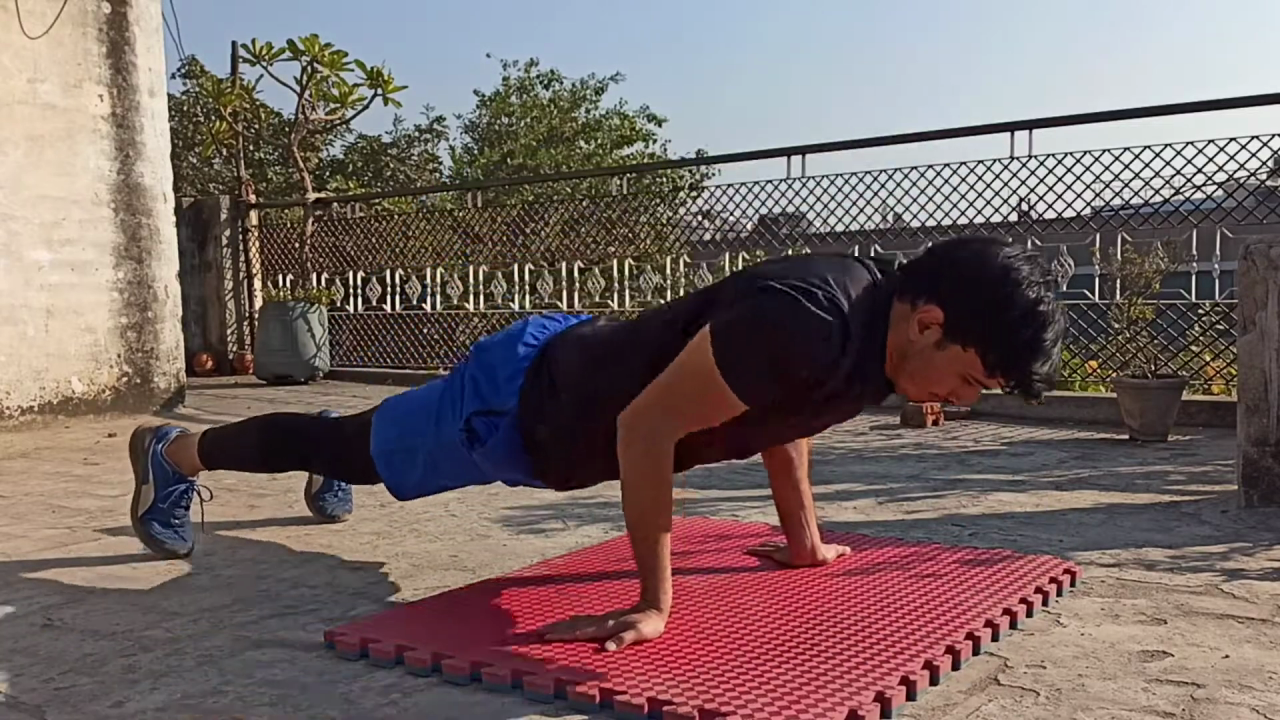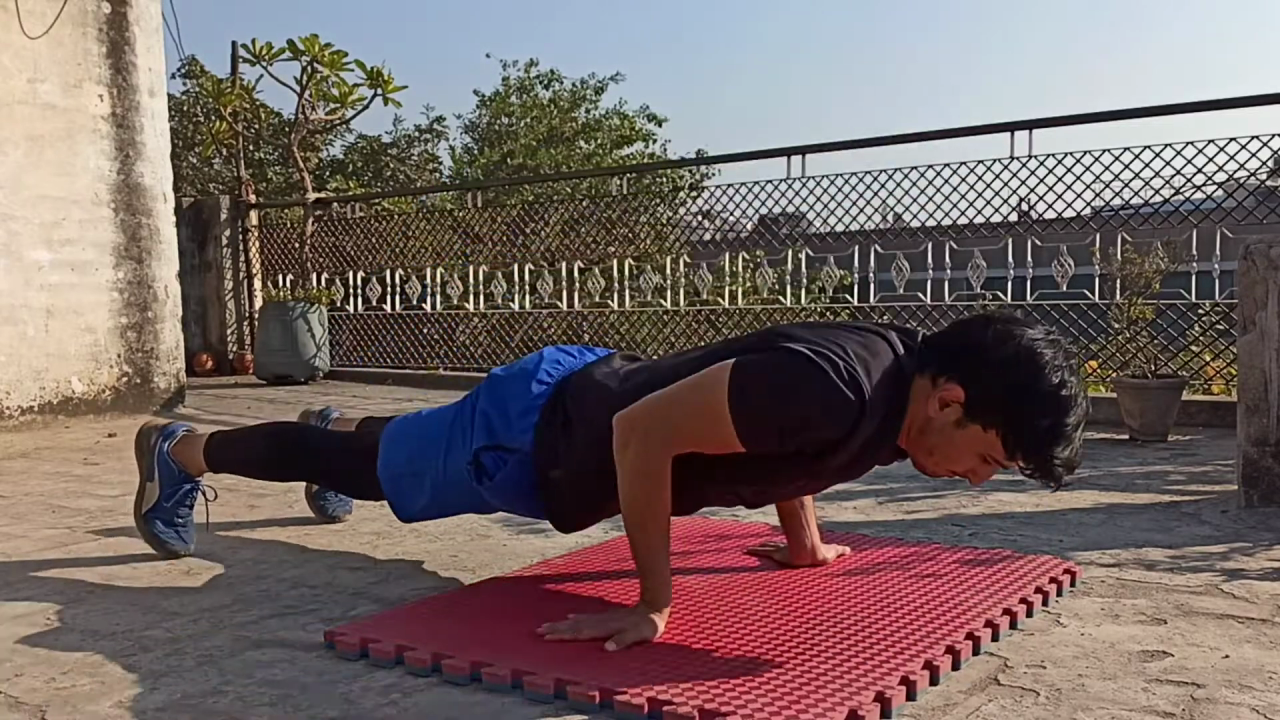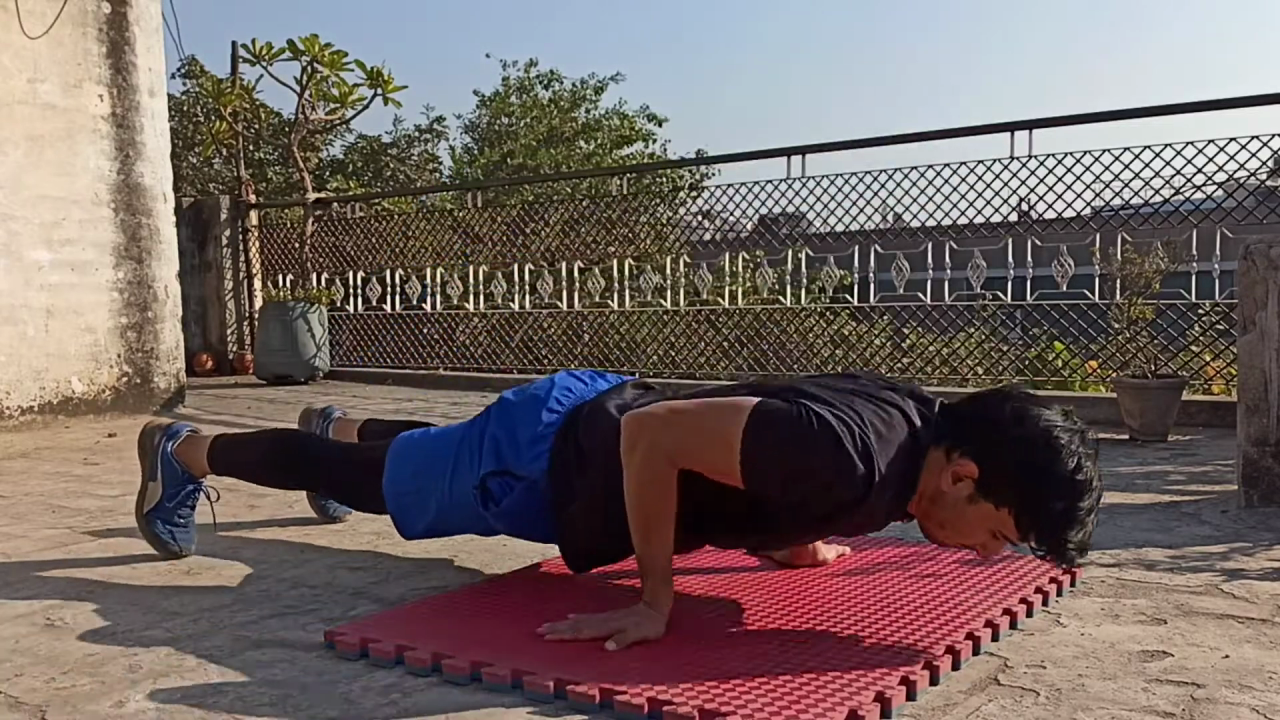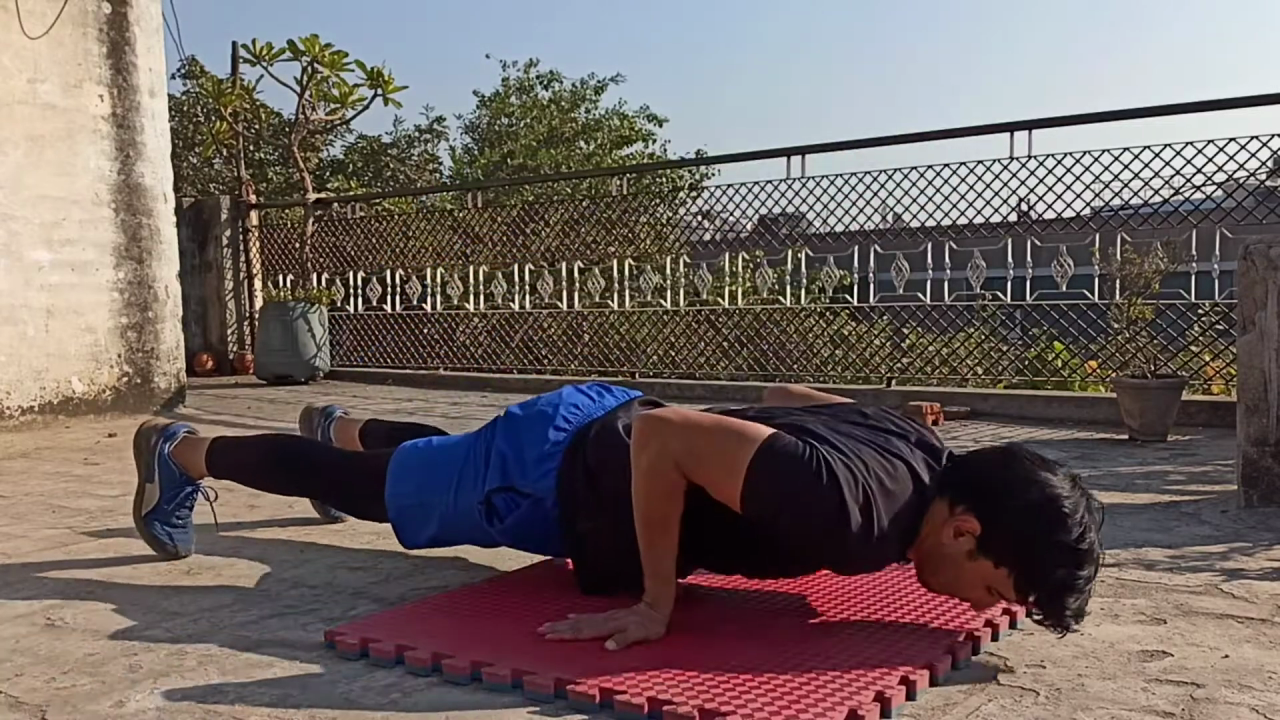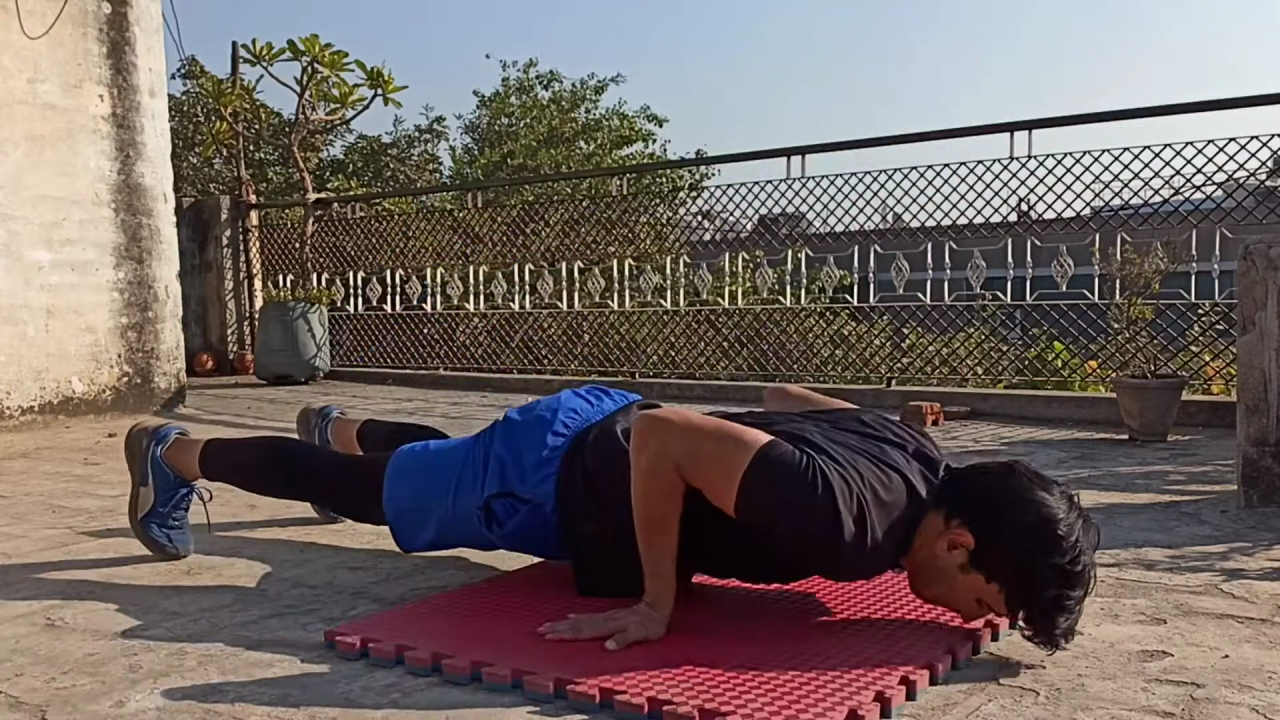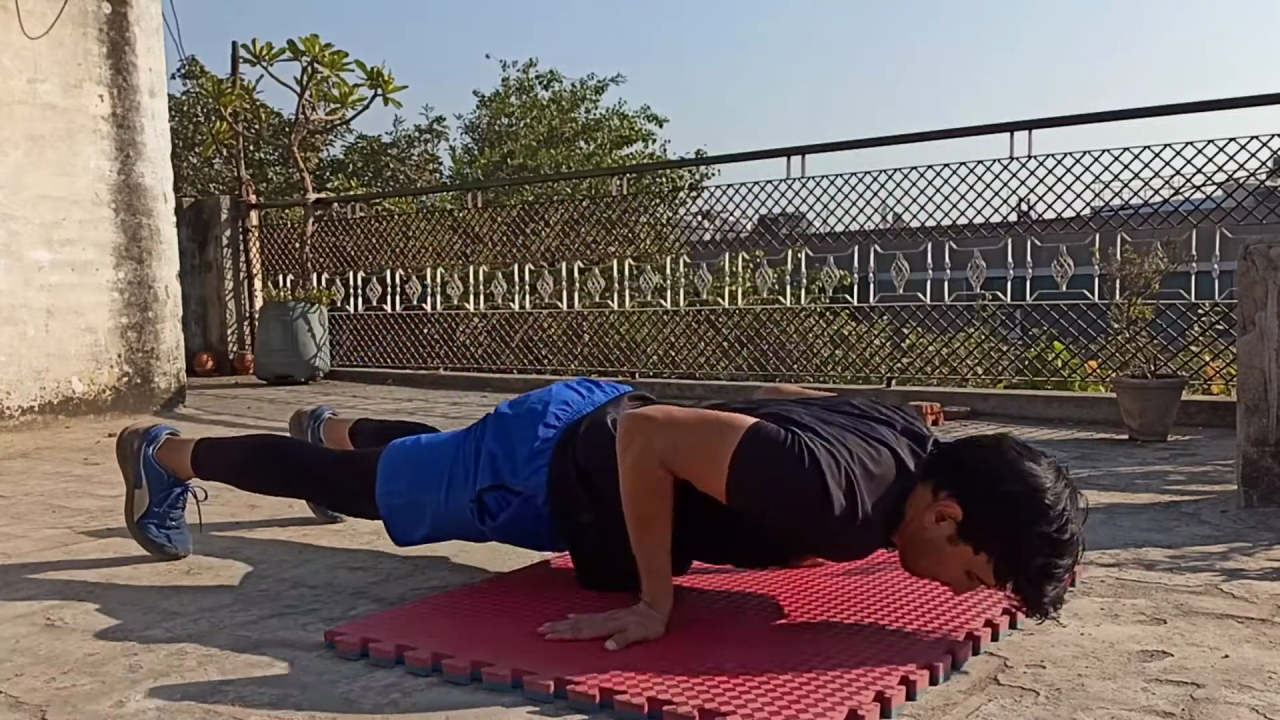
dt=0.1s
person 1, frame 1
left shoulder: (873, 321)
right shoulder: (813, 326)
left elbow: (785, 415)
right elbow: (644, 429)
left wrist: (800, 534)
right wrist: (650, 601)
left hip: (580, 364)
right hip: (524, 398)
left knee: (390, 440)
right knee: (364, 452)
left ankle: (332, 450)
right ankle: (174, 447)
person 1, frame 2
left shoulder: (892, 375)
right shoulder: (832, 388)
right elbow: (642, 433)
left wrist: (802, 541)
right wrist: (653, 602)
left hip: (592, 389)
right hip: (535, 434)
left knee: (404, 451)
right knee: (371, 480)
left ankle: (338, 421)
right ankle: (181, 449)
person 1, frame 3
left shoulder: (909, 424)
right shoulder: (850, 462)
right elbow: (652, 432)
left wrist: (803, 540)
right wrist: (653, 601)
left hip: (595, 415)
right hip: (549, 463)
left knee: (432, 452)
right knee: (365, 479)
left ankle: (342, 424)
right ankle: (183, 450)
person 1, frame 4
left shoulder: (914, 455)
right shoulder: (847, 500)
left elbow: (790, 399)
right elbow: (659, 434)
right wrist: (653, 602)
left hip: (598, 428)
right hip: (553, 480)
left knee: (433, 455)
right knee: (366, 488)
left ankle: (341, 426)
right ankle: (181, 451)
person 1, frame 5
left shoulder: (914, 463)
right shoulder: (841, 513)
left elbow: (788, 397)
right elbow: (661, 435)
right wrist: (653, 600)
left hip: (597, 432)
right hip: (554, 480)
left knee: (440, 453)
right knee: (366, 491)
left ankle: (339, 425)
right ankle: (174, 451)
person 1, frame 6
left shoulder: (904, 444)
right shoulder: (833, 492)
left elbow: (780, 394)
right elbow: (648, 434)
left wrist: (806, 551)
right wrist: (652, 598)
left hip: (588, 422)
right hip: (548, 473)
left knee: (434, 451)
right knee: (359, 486)
left ankle: (333, 427)
right ankle: (166, 451)
